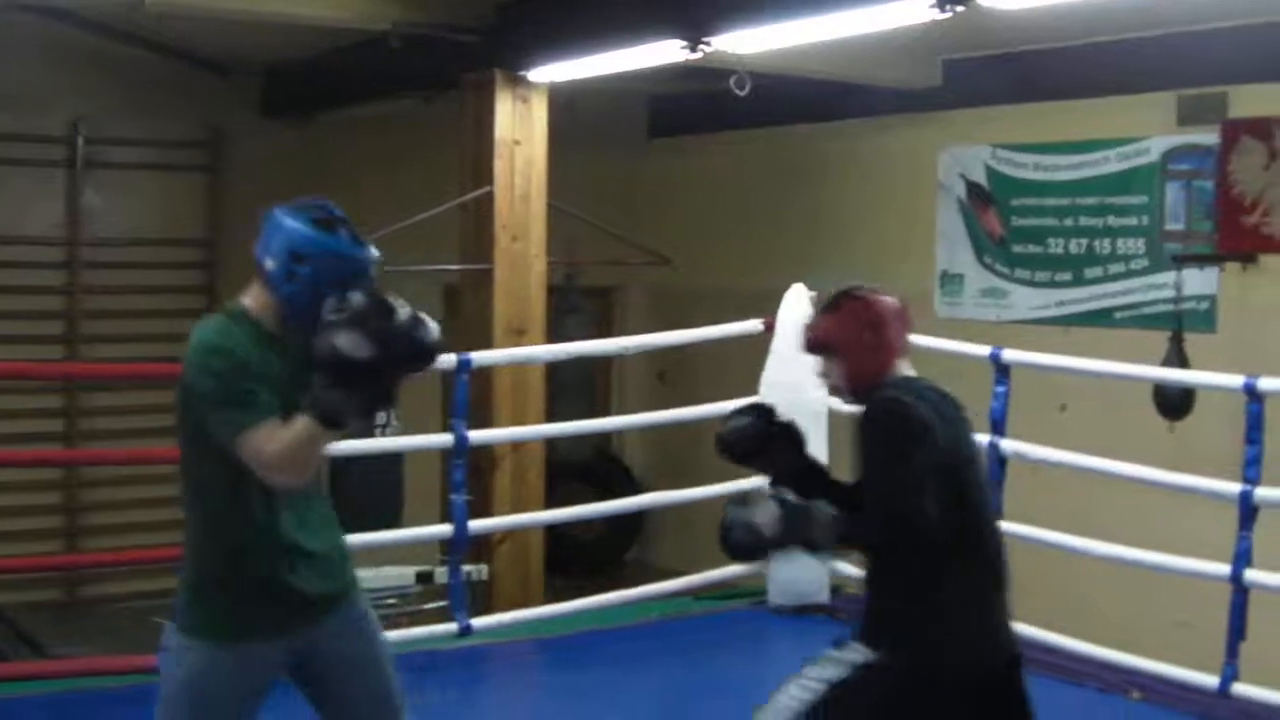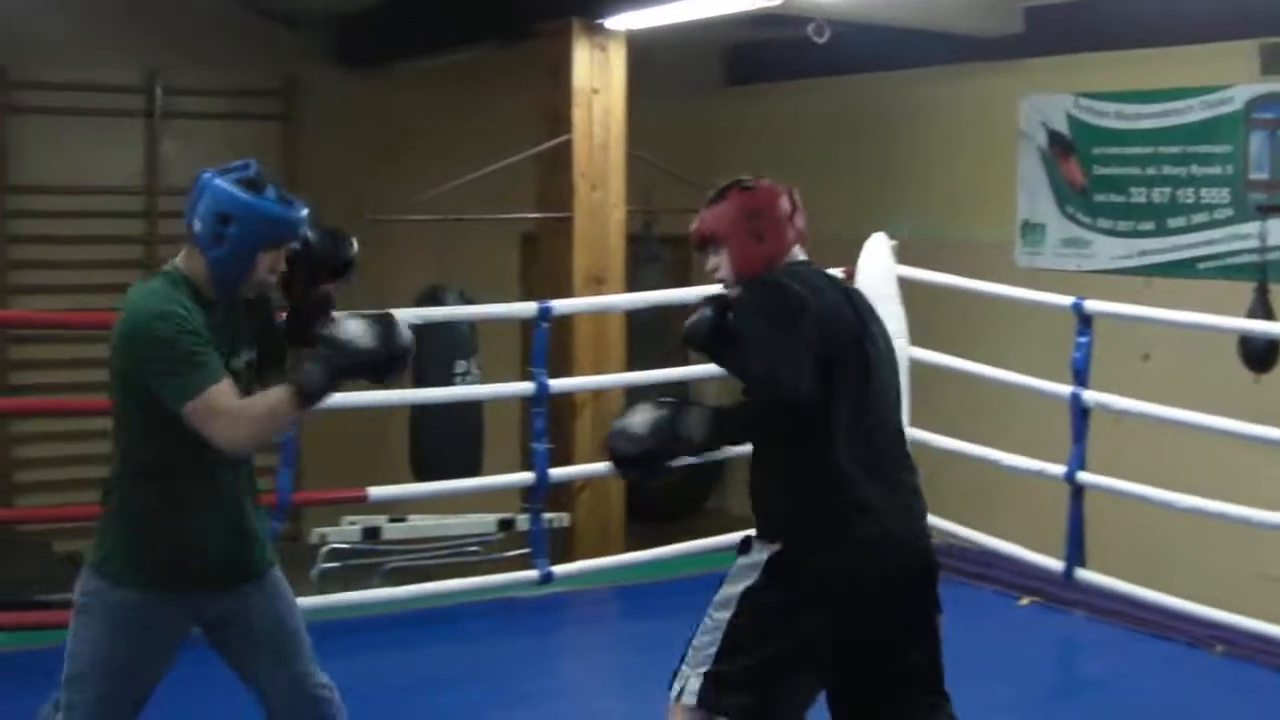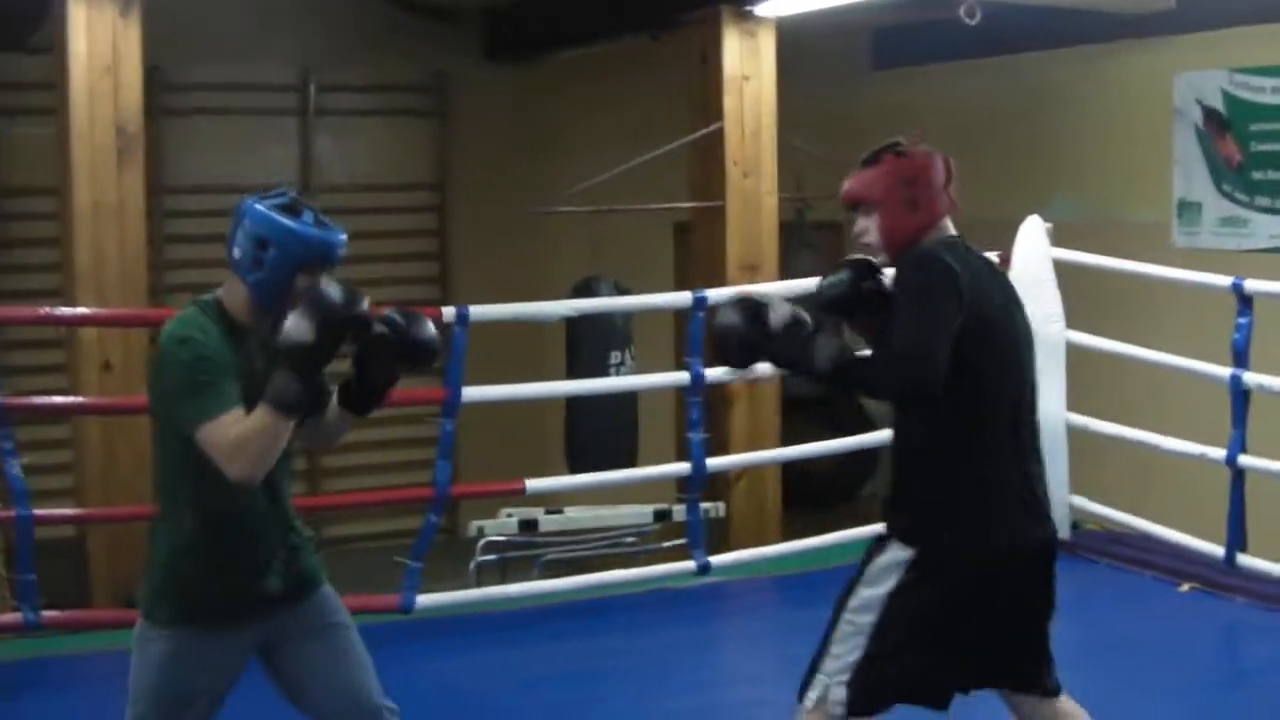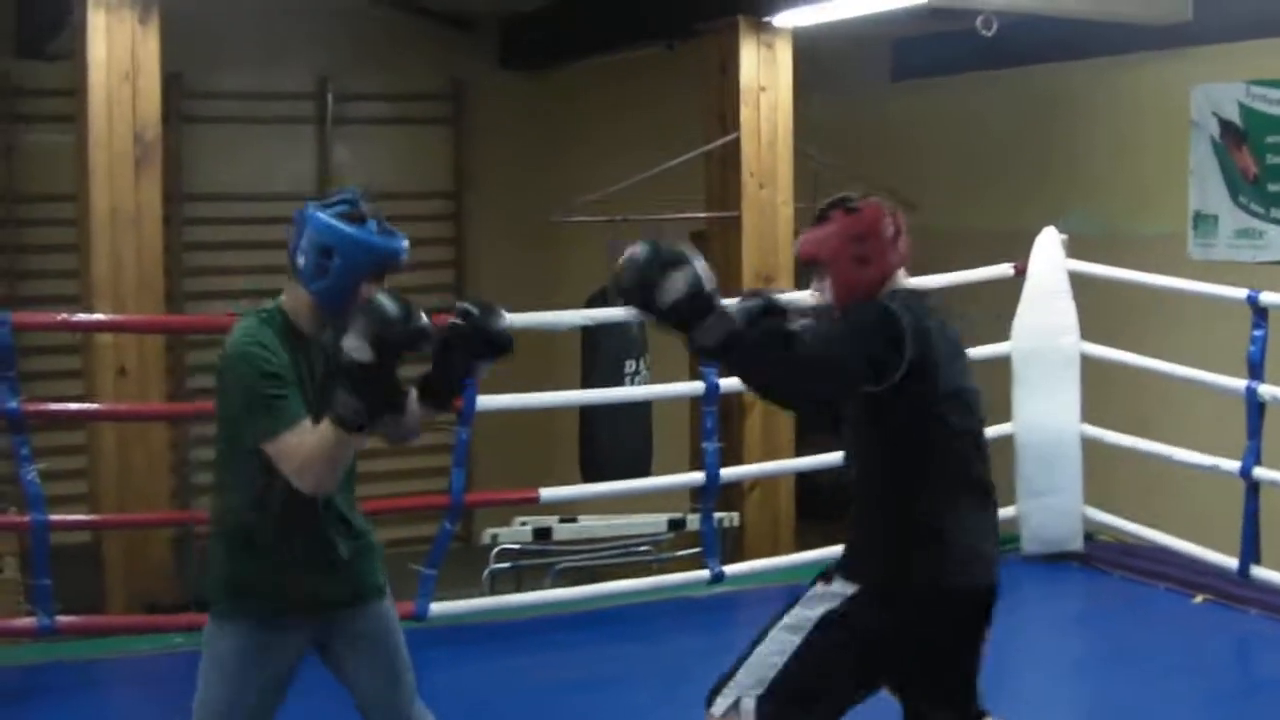
dt=0.4s
person 1, frame 1
left shoulder: (302, 336)
right shoulder: (219, 352)
left elbow: (346, 416)
right elbow: (285, 466)
left wrist: (386, 370)
right wrist: (345, 376)
left hip: (321, 590)
right hip: (229, 606)
person 1, frame 2
left shoulder: (240, 301)
right shoulder: (158, 316)
left elbow: (273, 390)
right elbow: (235, 430)
left wrist: (325, 332)
right wrist: (328, 367)
left hip: (236, 555)
right hip: (141, 569)
person 1, frame 3
left shoulder: (281, 328)
right shoulder: (191, 341)
left elbow: (317, 434)
right elbow: (243, 461)
left wrist: (371, 376)
right wrist: (296, 367)
left hip: (287, 576)
right hip: (194, 593)
person 1, frame 4
left shoulder: (359, 327)
right shoulder: (254, 351)
left elbow: (402, 427)
right elbow: (311, 475)
left wrist: (447, 369)
right wrist: (359, 378)
left hip: (345, 577)
right hip: (257, 590)
person 2, frame 1
left shoulder: (894, 416)
right shoulder: (935, 406)
left elbow: (901, 528)
left wrist: (795, 522)
right wrist: (792, 462)
left hip: (905, 649)
right hip: (982, 639)
person 2, frame 2
left shoulder: (778, 294)
right shoulder: (849, 302)
left elbow: (784, 400)
left wrist: (681, 429)
right wrist: (739, 352)
left hip: (811, 542)
right hip: (896, 539)
person 2, frame 3
left shoulder: (933, 270)
right shoulder: (984, 276)
left elbow: (913, 378)
left wrist: (802, 347)
right wrist: (880, 312)
left hip: (942, 532)
right hip: (1017, 527)
person 2, frame 4
left shoulder: (887, 320)
right shoulder: (927, 325)
left elbow: (801, 367)
right elbow: (846, 402)
left wrist: (694, 306)
right wrist: (772, 331)
left hip: (891, 576)
right hip: (958, 574)
